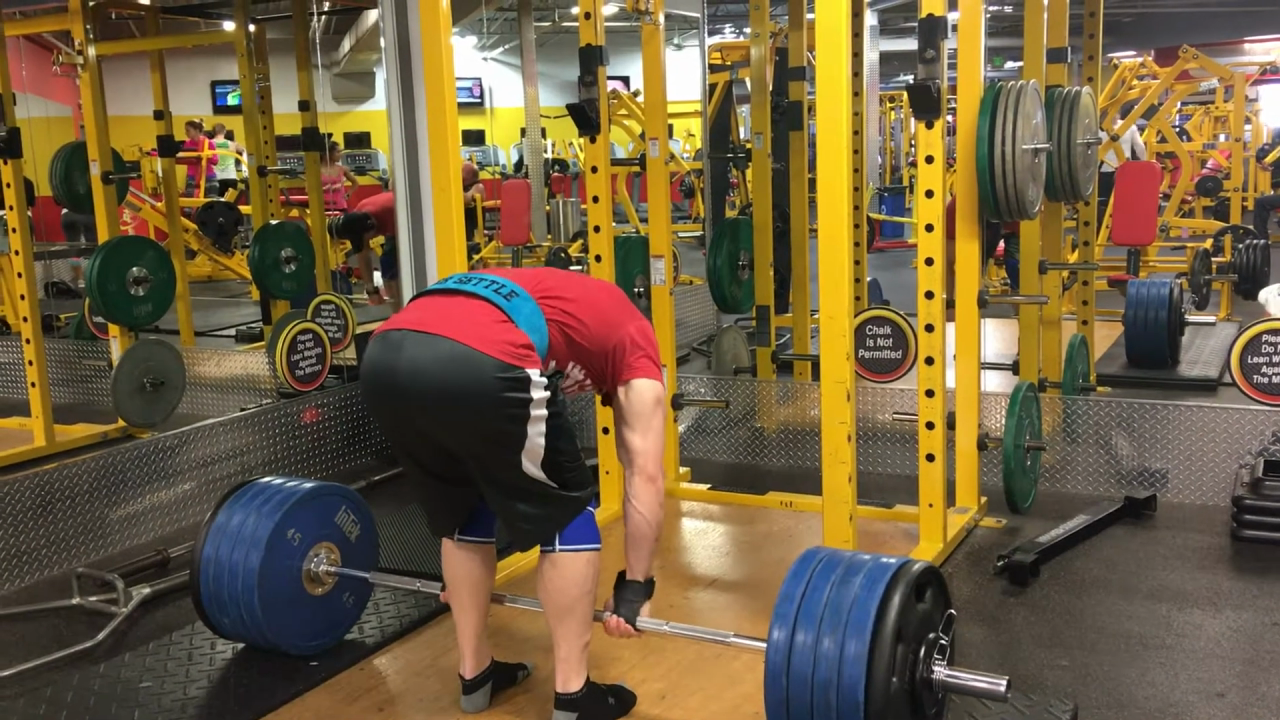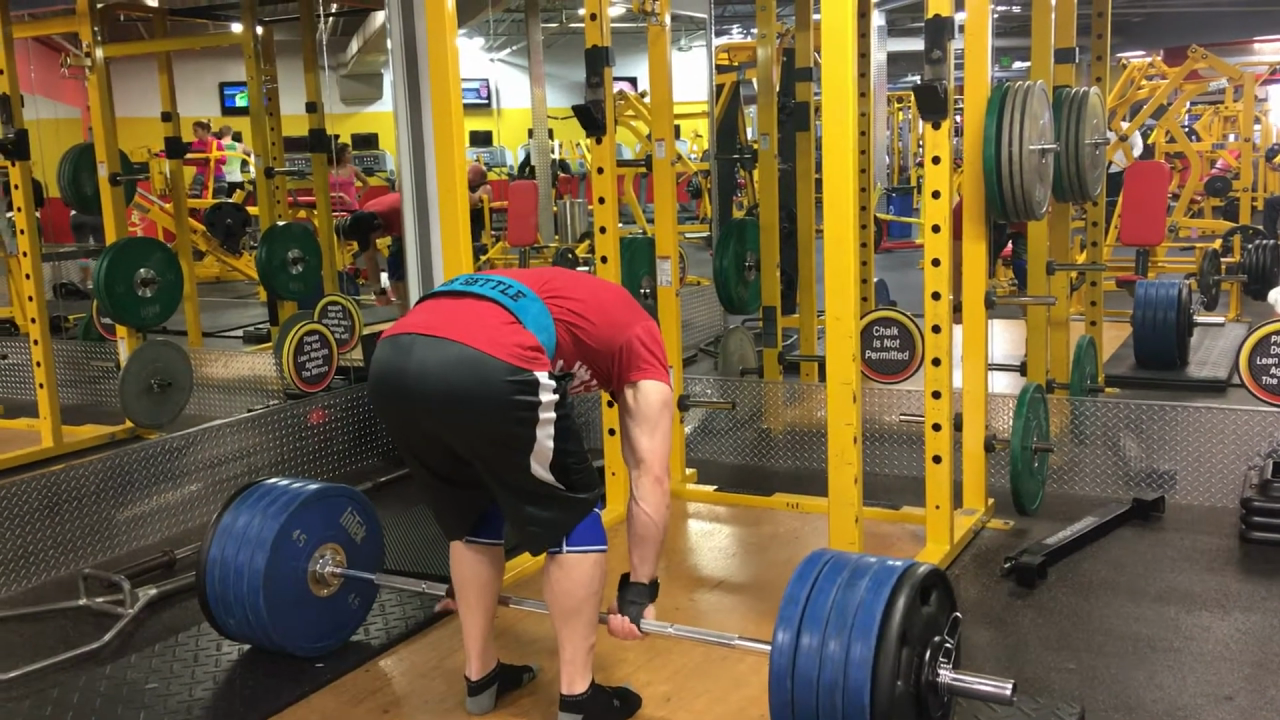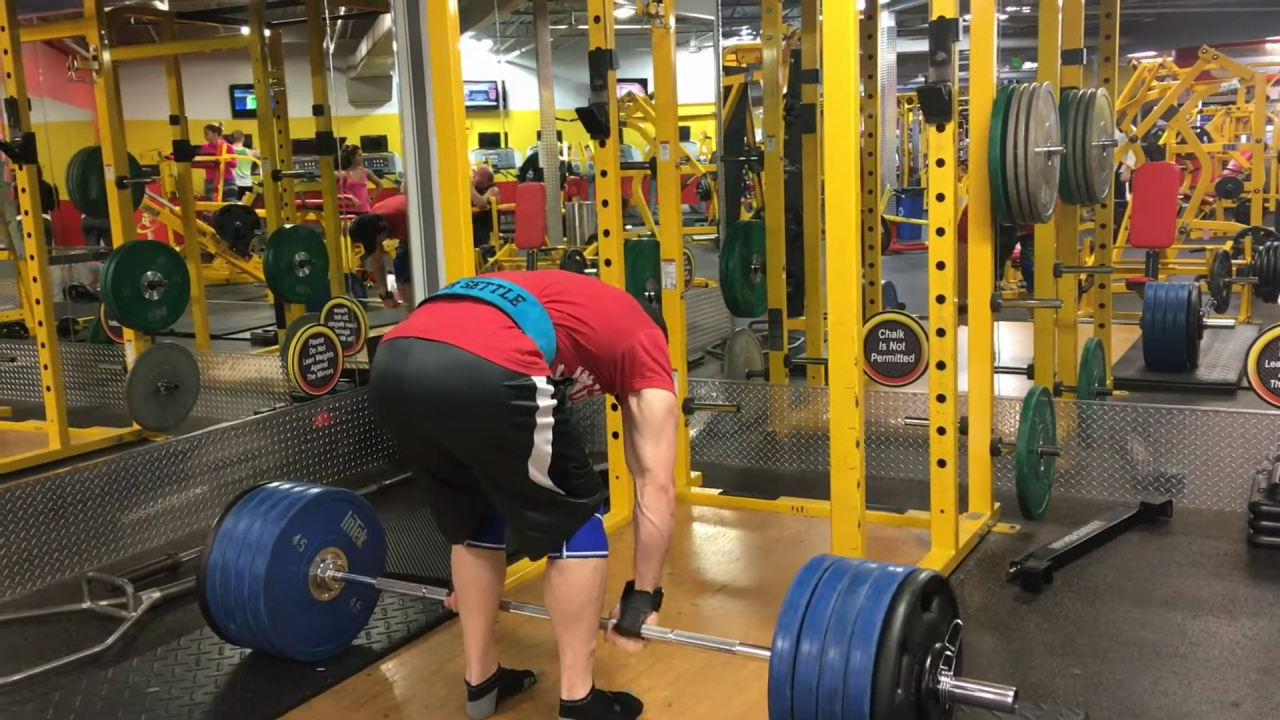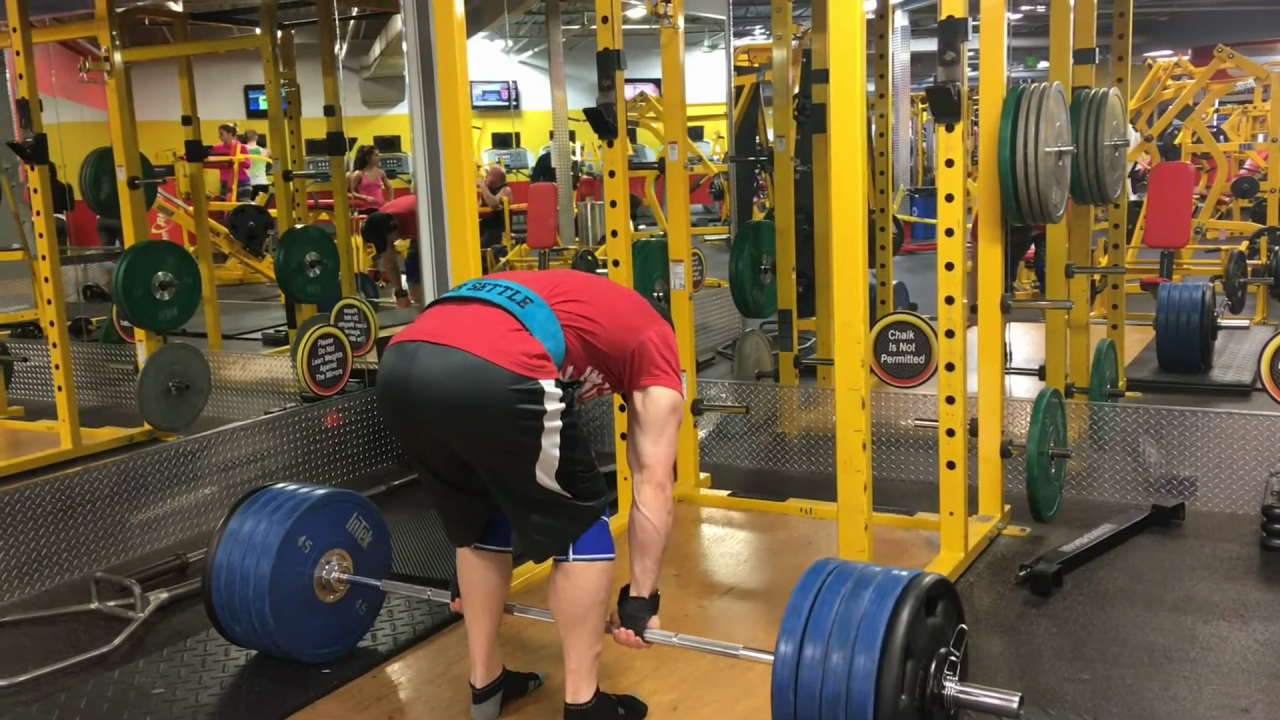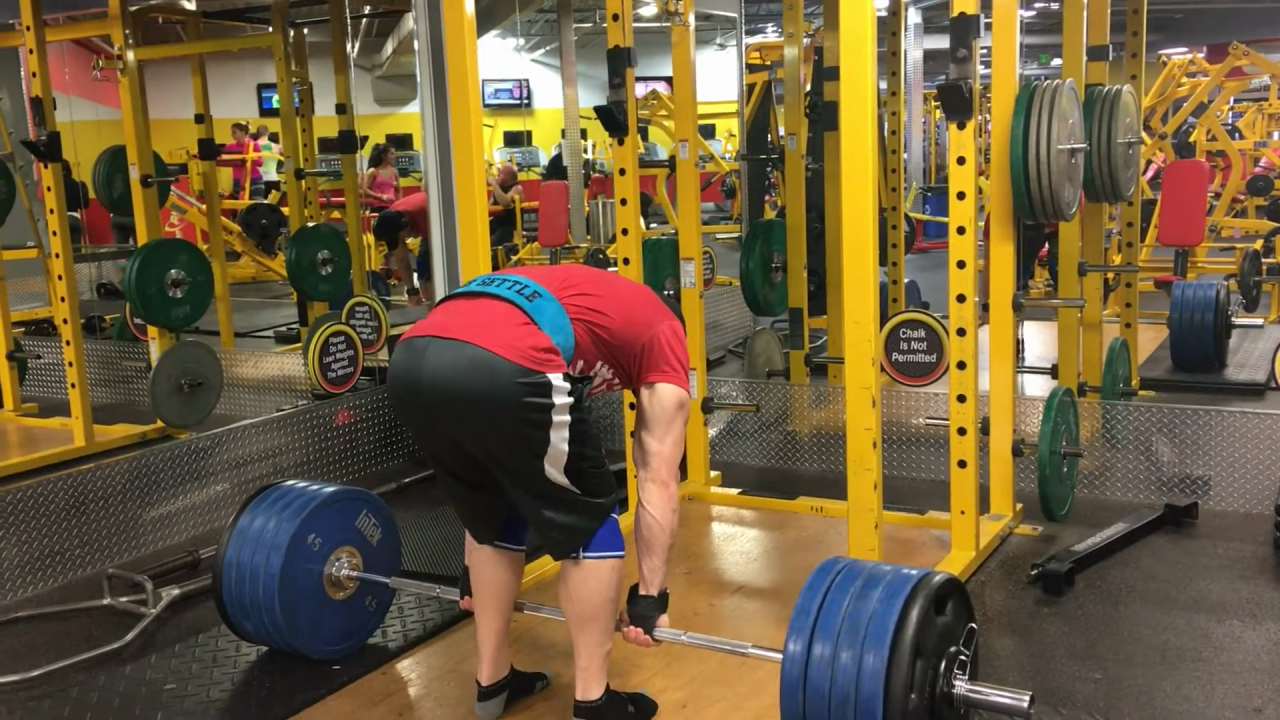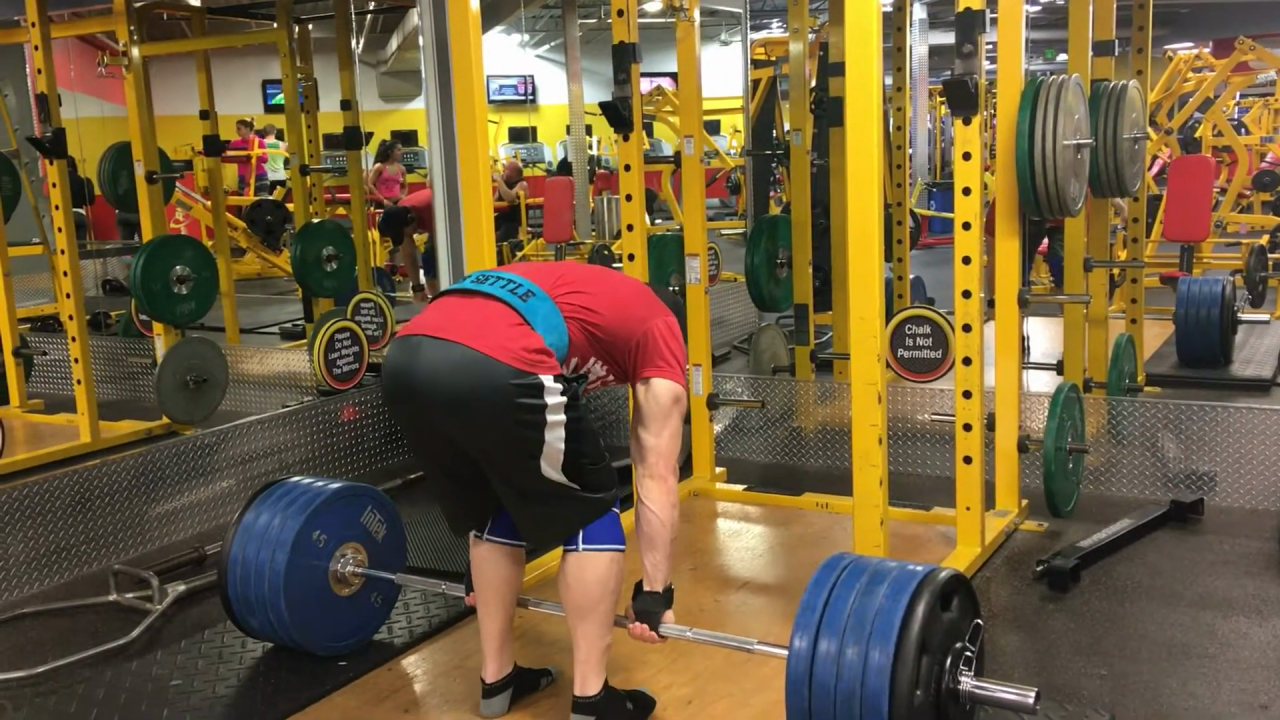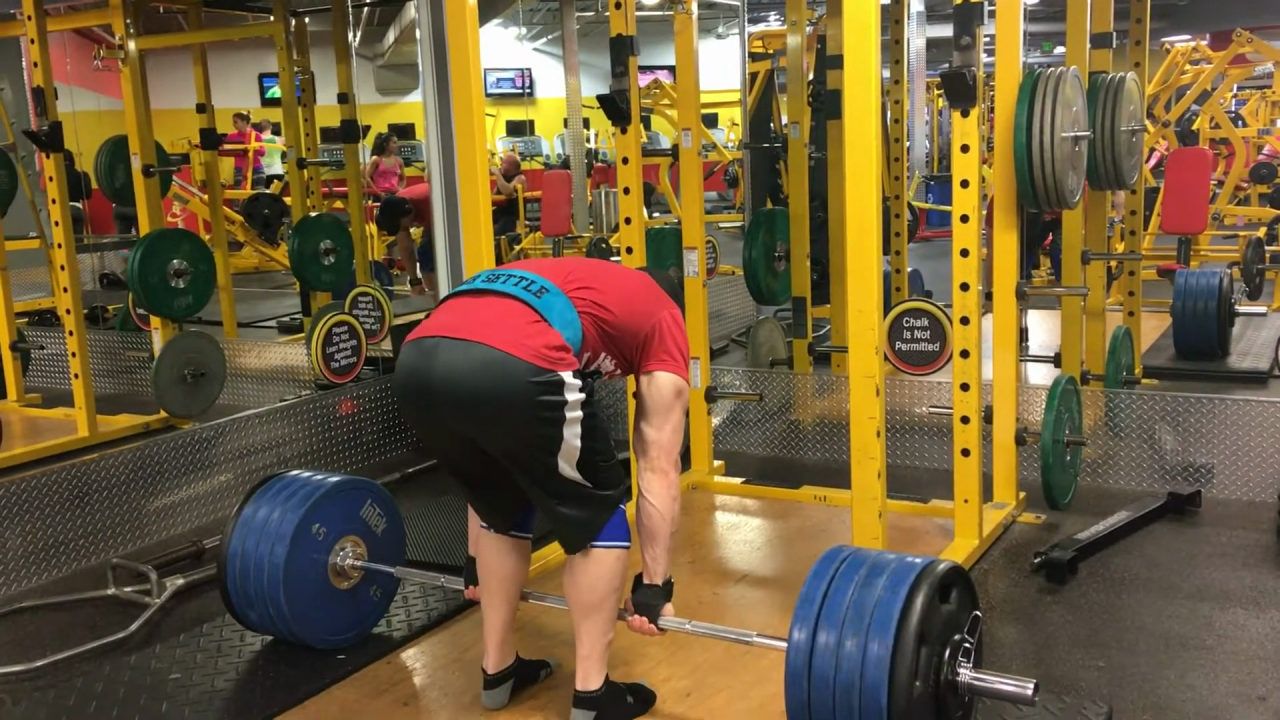
dt=0.3s
person 1, frame 1
right shoulder: (632, 335)
left elbow: (496, 464)
right elbow: (644, 474)
right wrist: (635, 587)
left hip: (384, 356)
right hip: (477, 366)
left knee: (463, 513)
right knee: (566, 514)
left ankle: (475, 674)
person 1, frame 2
right shoulder: (639, 334)
left elbow: (504, 469)
right elbow: (650, 475)
left wrist: (468, 580)
right wrist: (638, 590)
left hip: (392, 359)
right hip: (487, 368)
left knee: (472, 512)
right knee: (573, 518)
left ankle: (481, 675)
person 1, frame 3
right shoulder: (644, 342)
left elbow: (498, 468)
right elbow: (655, 484)
right wrist: (642, 598)
left hip: (393, 363)
right hip: (485, 371)
left knee: (475, 516)
right knee: (575, 520)
left ankle: (481, 681)
person 1, frame 4
right shoulder: (653, 340)
left elbow: (500, 470)
right elbow: (652, 482)
right wrist: (641, 600)
left hip: (401, 365)
right hip: (492, 376)
left knee: (480, 516)
right knee: (579, 524)
left ankle: (486, 684)
person 1, frame 5
right shoulder: (663, 335)
left elbow: (505, 472)
right elbow: (658, 479)
left wrist: (475, 573)
right wrist: (650, 596)
left hip: (412, 360)
right hip: (502, 370)
left knee: (492, 513)
right knee: (590, 521)
left ankle: (492, 682)
person 1, frame 6
right shoulder: (659, 329)
left elbow: (508, 464)
right elbow: (657, 474)
left wrist: (477, 572)
right wrist: (654, 592)
left hip: (407, 356)
right hip: (497, 369)
left knee: (494, 511)
right knee: (590, 514)
left ankle: (497, 678)
person 1, frame 7
right shoulder: (663, 318)
left elbow: (496, 458)
right elbow: (658, 466)
left wrist: (476, 563)
right wrist: (654, 586)
left hip: (418, 360)
right hip: (511, 369)
left knee: (503, 504)
right knee: (597, 511)
left ankle: (497, 670)
